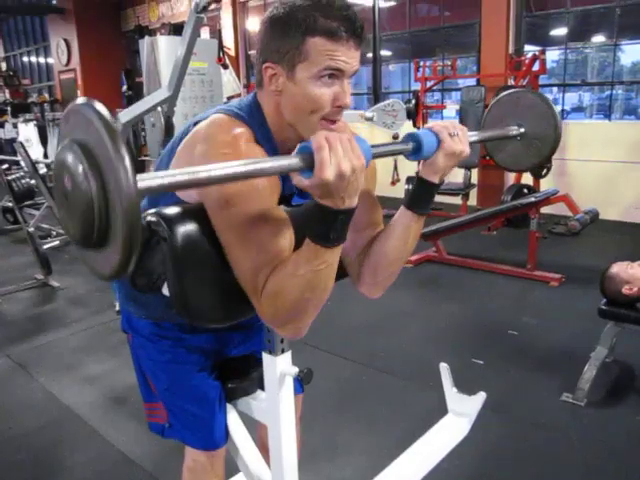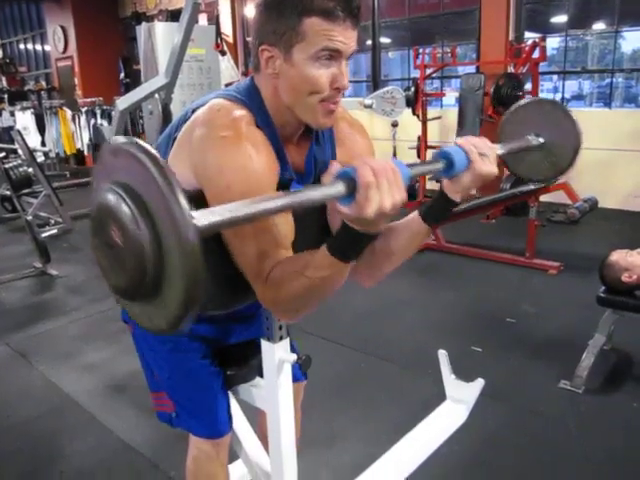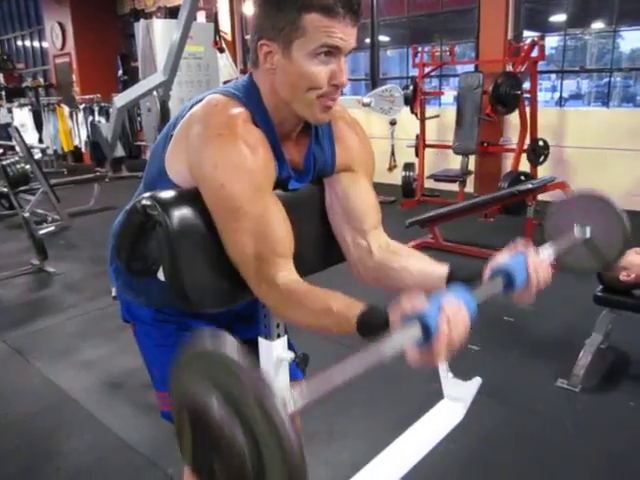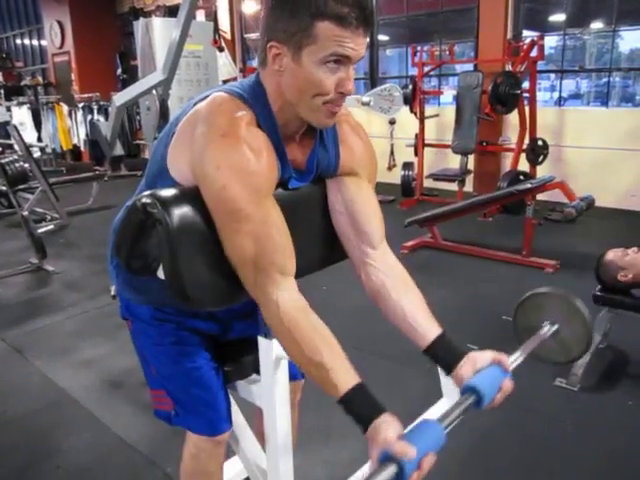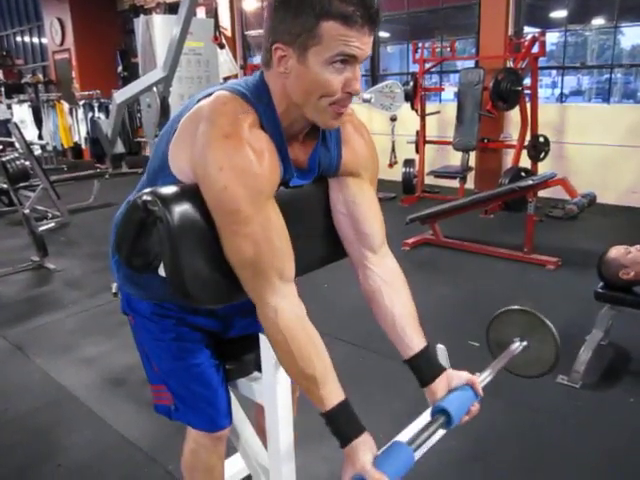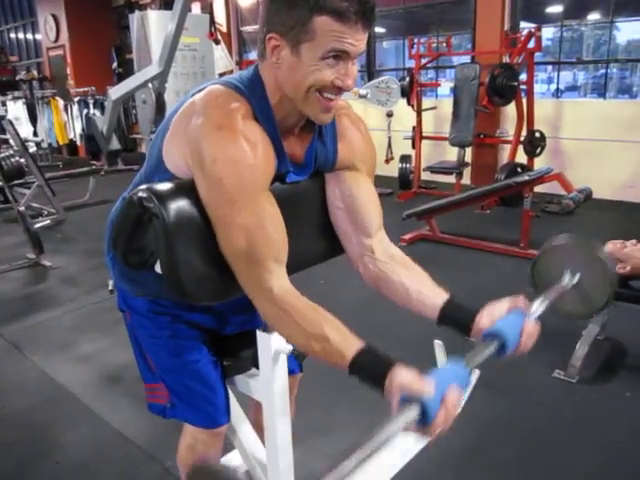
dt=0.4s
person 1, frame 1
left shoulder: (339, 148)
right shoulder: (230, 148)
left elbow: (370, 279)
right elbow: (288, 318)
left wrist: (427, 185)
right wrist: (335, 210)
left hip: (238, 295)
right hip: (167, 308)
right knee: (208, 441)
person 1, frame 2
left shoulder: (343, 135)
right shoulder: (230, 138)
left elbow: (364, 267)
right elbow: (282, 297)
left wrist: (447, 198)
right wrist: (360, 230)
left hip: (239, 284)
left knee: (286, 387)
right knee: (212, 430)
person 1, frame 3
left shoulder: (341, 134)
right shoulder: (228, 137)
left elbow: (369, 252)
right elbow: (277, 286)
left wrist: (474, 277)
right wrist: (388, 323)
left hip: (237, 281)
person 1, frame 4
left shoulder: (345, 138)
right shoulder: (231, 140)
left elbow: (374, 258)
right elbow: (277, 294)
left wrist: (453, 357)
right wrist: (371, 417)
left hip: (236, 278)
right hip: (162, 289)
left knee: (285, 381)
right knee: (211, 427)
person 1, frame 5
left shoulder: (348, 139)
right shoulder: (233, 139)
left elbow: (374, 260)
right elbow: (277, 297)
left wrist: (432, 373)
right wrist: (351, 435)
left hip: (238, 273)
right hip: (163, 283)
left knee: (283, 380)
right knee: (211, 423)
person 1, frame 6
left shoulder: (343, 131)
right shoulder: (227, 131)
left elbow: (372, 249)
right elbow: (270, 290)
left wrist: (468, 319)
right wrist: (384, 375)
left hip: (243, 269)
right hip: (160, 279)
right knee: (208, 418)
